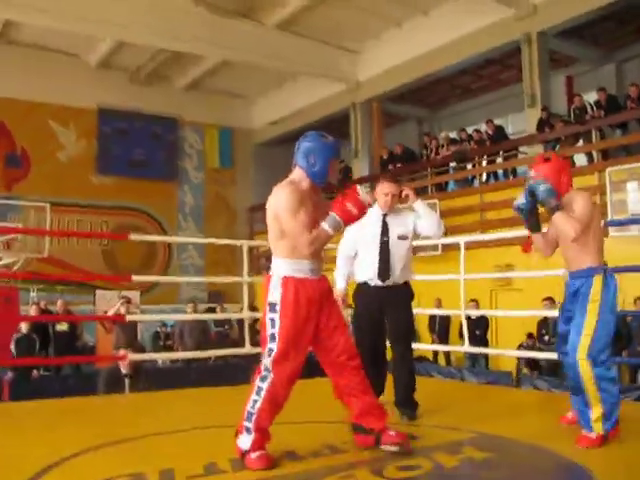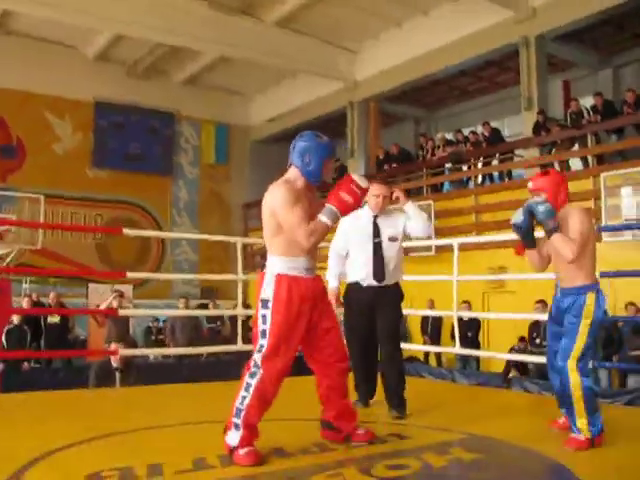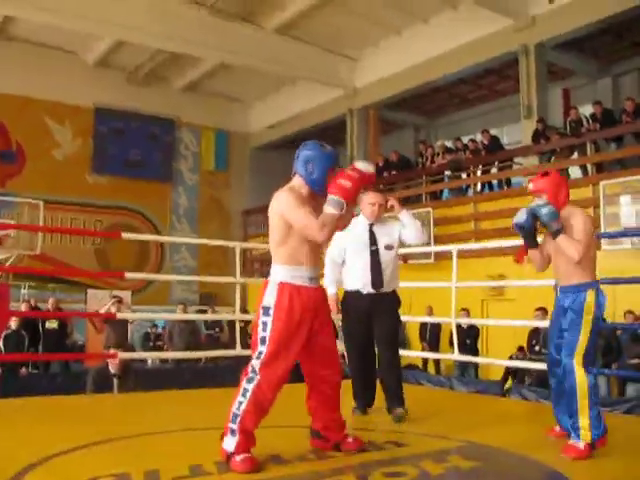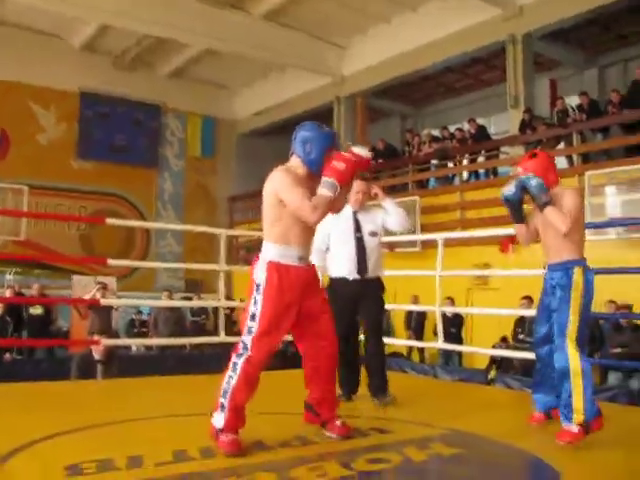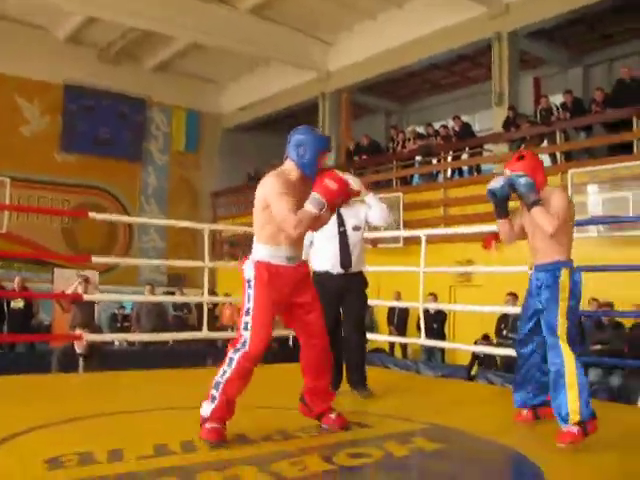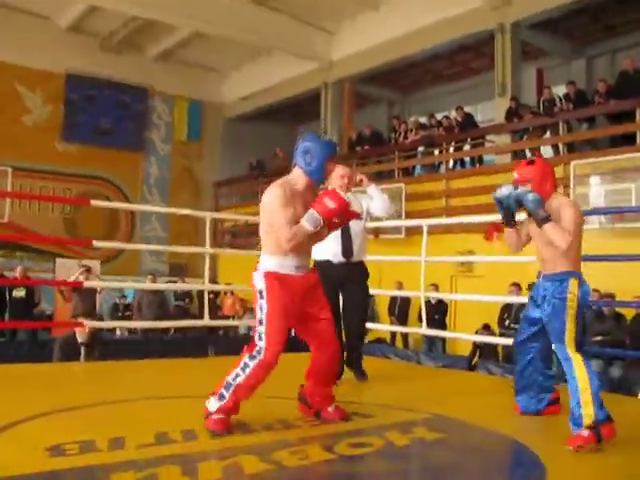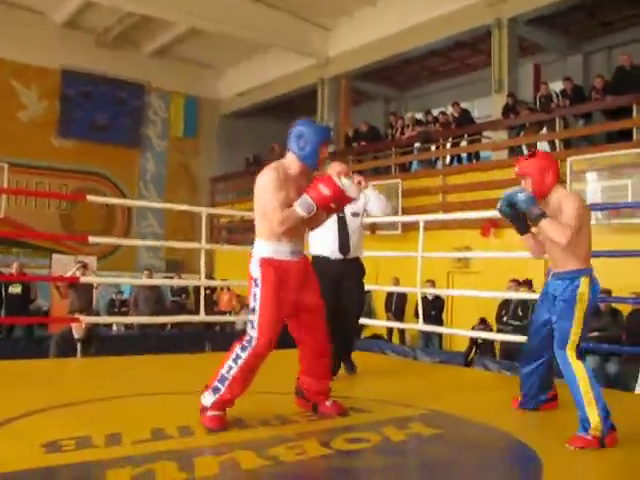
dt=0.1s
person 1, frame 1
left shoulder: (311, 191)
right shoulder: (285, 194)
right elbow: (305, 244)
left wrist: (347, 207)
right wrist: (339, 215)
left hip: (316, 285)
right hip: (290, 286)
left knee: (345, 357)
right knee: (280, 365)
left ankle: (373, 427)
right ankle: (251, 442)
person 1, frame 2
left shoulder: (308, 191)
right shoulder: (282, 192)
left elbow: (311, 232)
right elbow: (306, 237)
left wrist: (346, 202)
right wrist: (336, 205)
left hip: (310, 283)
right hip: (282, 284)
left knee: (333, 356)
right knee: (269, 362)
left ankle: (339, 423)
right ankle: (239, 438)
person 1, frame 3
left shoulder: (314, 196)
right shoulder: (288, 198)
left elbow: (339, 222)
right elbow: (322, 233)
left wrist: (353, 188)
right wrist: (340, 194)
left hip: (313, 292)
right hip: (285, 293)
left knee: (327, 368)
right knee: (267, 370)
left ankle: (328, 433)
right ankle: (236, 445)
person 1, frame 4
left shoulder: (309, 177)
right shoulder: (283, 177)
left elbow: (333, 207)
right elbow: (313, 214)
left wrist: (347, 174)
right wrist: (334, 175)
left hip: (303, 272)
right hip: (276, 271)
left knee: (324, 344)
right knee: (256, 346)
left ankle: (323, 411)
right ankle: (225, 424)
person 1, frame 5
left shoulder: (305, 184)
right shoulder: (275, 183)
left elbow: (311, 223)
right elbow: (295, 227)
left wrist: (336, 197)
right wrist: (324, 194)
left hip: (295, 270)
right hip: (266, 270)
left knee: (318, 339)
right knee: (253, 342)
left ankle: (318, 404)
right ankle: (213, 413)
person 1, frame 6
left shoulder: (310, 192)
right shoulder: (279, 192)
right elbow: (289, 240)
left wrist: (336, 218)
right wrist: (320, 211)
left hip: (304, 278)
right hip: (275, 278)
left knee: (327, 344)
right knee: (267, 349)
left ankle: (317, 401)
right ankle: (219, 407)
person 1, frame 7
left shoulder: (307, 176)
right shoulder: (273, 175)
right elbow: (279, 225)
left wrist: (335, 202)
right wrist: (314, 197)
left hip: (298, 265)
right hip: (269, 264)
left knee: (317, 335)
right knee: (260, 338)
left ankle: (314, 395)
right ankle: (214, 402)
person 2, frame 1
left shoulder: (581, 200)
right shoulder: (559, 207)
left elbow: (573, 233)
right elbow: (545, 249)
left wrist: (551, 205)
right wrist: (530, 219)
left hip: (592, 282)
right hip: (575, 283)
left knee: (585, 354)
right knee: (569, 350)
left ankle: (602, 423)
right ankle: (585, 407)
person 2, frame 2
left shoulder: (577, 216)
right shoulder: (555, 221)
left elbow: (572, 254)
right elbow: (539, 264)
left wrist: (549, 224)
right wrist: (526, 235)
left hip: (583, 298)
right hip: (563, 298)
left knee: (572, 364)
right knee: (556, 360)
left ankle: (588, 429)
right ankle: (572, 415)
person 2, frame 3
left shoulder: (578, 217)
right shoulder: (553, 225)
left elbow: (577, 254)
right elbow: (540, 264)
left wrist: (553, 225)
right wrist: (528, 236)
left hip: (583, 297)
right hip: (564, 298)
left knee: (576, 363)
right knee: (558, 362)
left ankle: (589, 435)
right ankle: (569, 421)
person 2, frame 4
left shoulder: (568, 195)
right shoulder: (541, 205)
left elbow: (565, 228)
right elbow: (526, 239)
left wrist: (543, 199)
right wrist: (516, 210)
left hip: (571, 275)
right hip: (552, 277)
left knee: (568, 344)
right knee: (545, 342)
left ankle: (582, 416)
right ankle: (550, 404)
person 2, frame 5
left shoulder: (557, 196)
right shoulder: (526, 203)
left elbow: (551, 228)
right elbow: (508, 236)
left wrist: (530, 198)
right wrist: (500, 205)
left hip: (557, 276)
right hip: (539, 278)
left knee: (559, 343)
right knee: (528, 342)
left ankle: (579, 419)
right ankle: (538, 401)
person 2, frame 6
left shoulder: (566, 207)
right shoulder: (537, 213)
left elbow: (565, 243)
right elbow: (514, 245)
left wrist: (540, 214)
right wrist: (508, 214)
left hip: (564, 286)
right hip: (543, 286)
left knee: (567, 348)
right knee: (527, 344)
left ankle: (593, 423)
right ankle: (539, 399)
person 2, frame 7
left shoulder: (568, 201)
right shoulder: (549, 207)
left elbow: (564, 238)
right elbow: (538, 249)
left wrist: (531, 208)
right wrist: (520, 222)
left hip: (575, 284)
right hip: (556, 284)
left knee: (566, 352)
right knee: (538, 343)
left ankle: (598, 429)
right ankle: (538, 395)
person 3, frame 1
left shoulder: (409, 217)
right shoulder: (360, 220)
left elbow: (436, 230)
right elbow: (345, 254)
left wrist: (417, 203)
right wrist: (340, 286)
left hip: (398, 291)
right hip: (367, 292)
left knee: (401, 347)
right knee: (367, 346)
left ankle: (406, 404)
right ankle: (372, 394)
person 3, frame 2
left shoulder: (399, 219)
right shoulder: (350, 220)
left elbow: (425, 231)
right elbow: (336, 253)
left wrist: (407, 204)
right wrist: (333, 285)
left hip: (388, 292)
right hip: (358, 292)
left knee: (389, 346)
right knee: (359, 346)
left ankle: (396, 401)
right ankle: (364, 394)
person 3, frame 3
left shoulder: (394, 226)
right shoulder: (347, 229)
left elbow: (419, 238)
right elbow: (332, 262)
left wrist: (401, 213)
right wrist: (331, 293)
left hip: (386, 298)
right hip: (355, 299)
left knee: (388, 350)
right knee: (358, 352)
left ankle: (395, 404)
right ankle: (362, 402)
person 3, frame 4
left shoulder: (377, 214)
right shoulder: (332, 216)
left elbow: (402, 224)
right elbow: (318, 249)
left wrist: (384, 200)
left hip: (370, 285)
right hip: (340, 285)
left knee: (373, 335)
right knee: (343, 337)
left ankle: (379, 388)
right ankle: (347, 387)
person 3, frame 5
left shoulder: (360, 210)
left elbow: (384, 219)
right elbow: (302, 245)
left wrist: (367, 196)
left hip: (354, 278)
right hip: (325, 279)
left knee: (356, 330)
right knee: (327, 331)
left ankle: (358, 381)
right ankle: (331, 381)
person 3, frame 6
left shoulder: (361, 200)
left elbow: (386, 210)
left wrist: (370, 186)
left hip: (355, 267)
right hip: (326, 268)
left knee: (357, 318)
left ankle: (355, 363)
person 3, frame 7
left shoulder: (358, 197)
left elbow: (383, 210)
left wrist: (366, 188)
left hip: (351, 264)
right hip: (323, 264)
left knee: (352, 313)
right knee: (326, 316)
left ankle: (345, 356)
right ankle: (330, 365)
